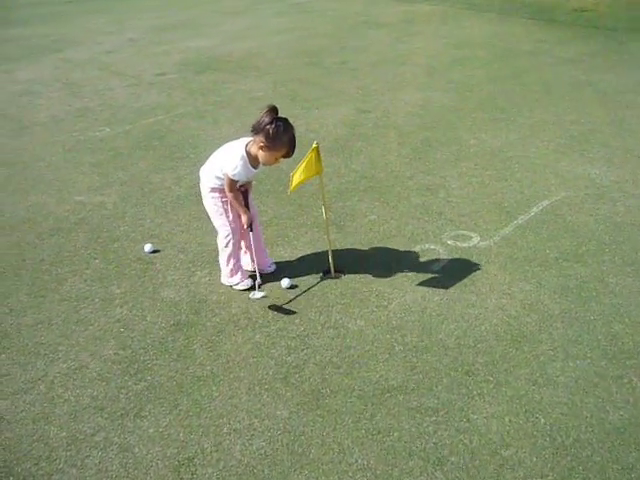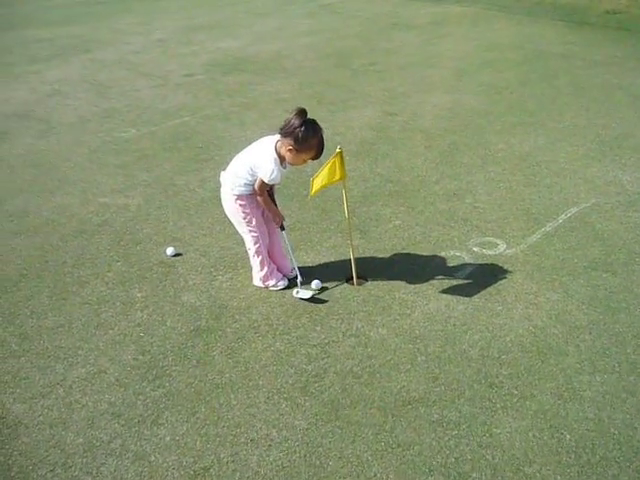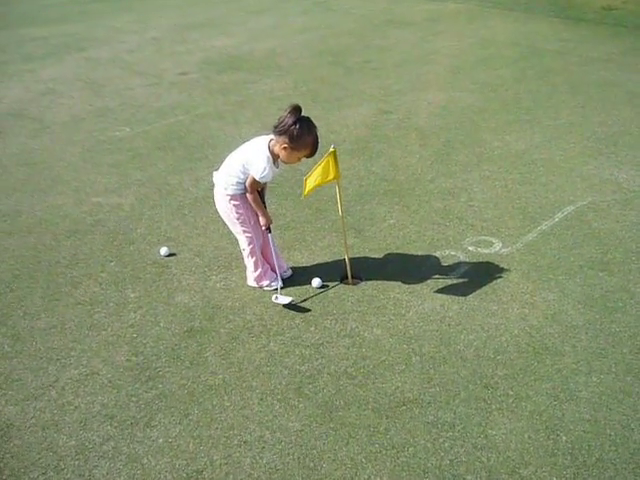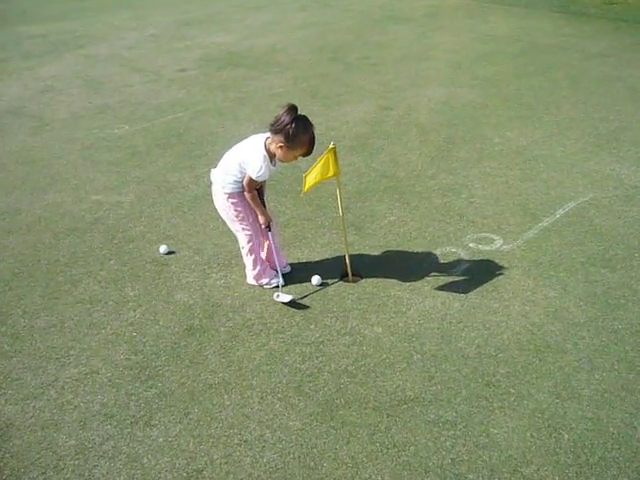
dt=0.4s
person 1, frame 1
left shoulder: (254, 146)
right shoulder: (238, 162)
right elbow: (230, 190)
left wrist: (247, 183)
right wrist: (244, 213)
left hip: (233, 184)
right hip: (215, 188)
left knee: (251, 223)
right knee: (230, 230)
left ankle: (256, 262)
right ankle: (232, 274)
person 1, frame 2
left shoulder: (279, 141)
right shoulder: (272, 167)
right elbow: (260, 192)
left wrist: (270, 189)
right wrist: (276, 214)
left hip: (251, 188)
right hip: (237, 194)
left knee: (271, 228)
right knee: (257, 236)
left ankle: (281, 267)
right ankle: (266, 277)
person 1, frame 3
left shoulder: (272, 142)
right shoulder: (264, 165)
right elbow: (251, 190)
left wrist: (263, 207)
right wrist: (263, 215)
left hip: (243, 188)
right hip: (230, 194)
left knee: (263, 230)
right knee: (251, 236)
left ankle: (275, 267)
right ankle: (260, 277)
person 1, frame 4
left shoulder: (269, 140)
right shoulder: (260, 164)
right elbow: (248, 189)
left wrist: (261, 195)
right wrist: (261, 213)
left hip: (242, 185)
right hip: (229, 191)
left knee: (265, 225)
right knee: (250, 233)
left ankle: (273, 261)
right ankle: (259, 275)
